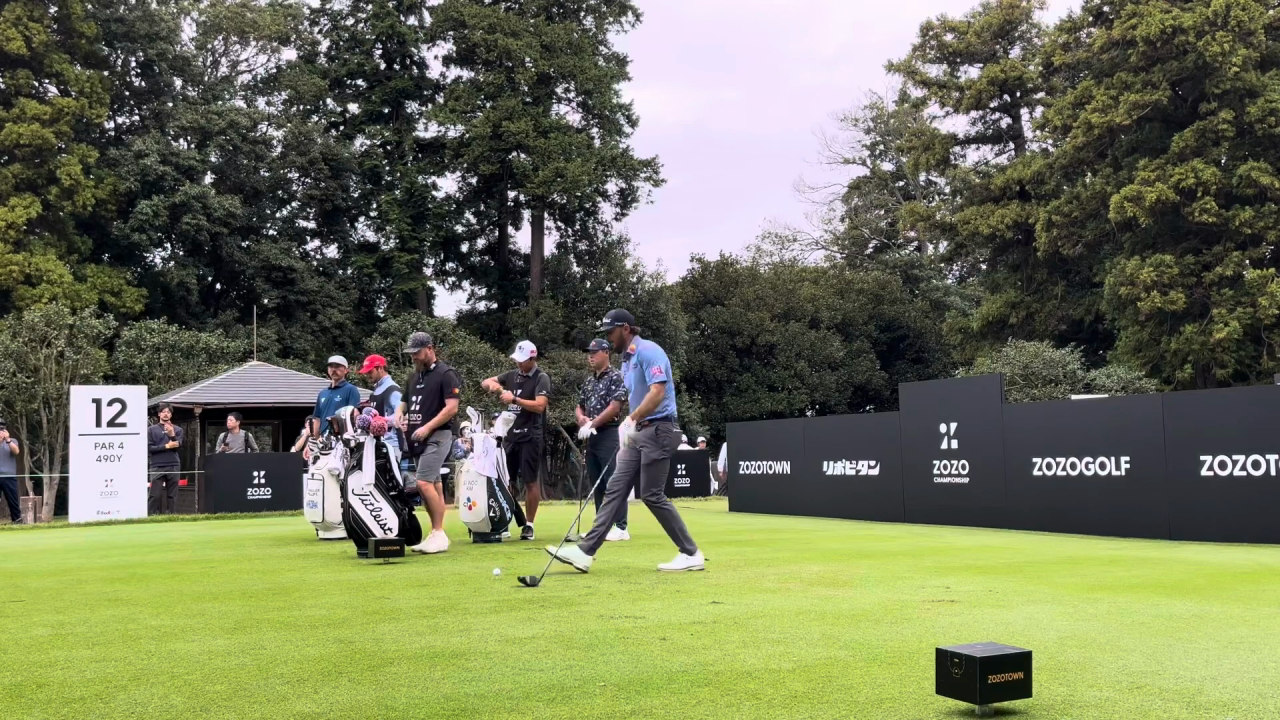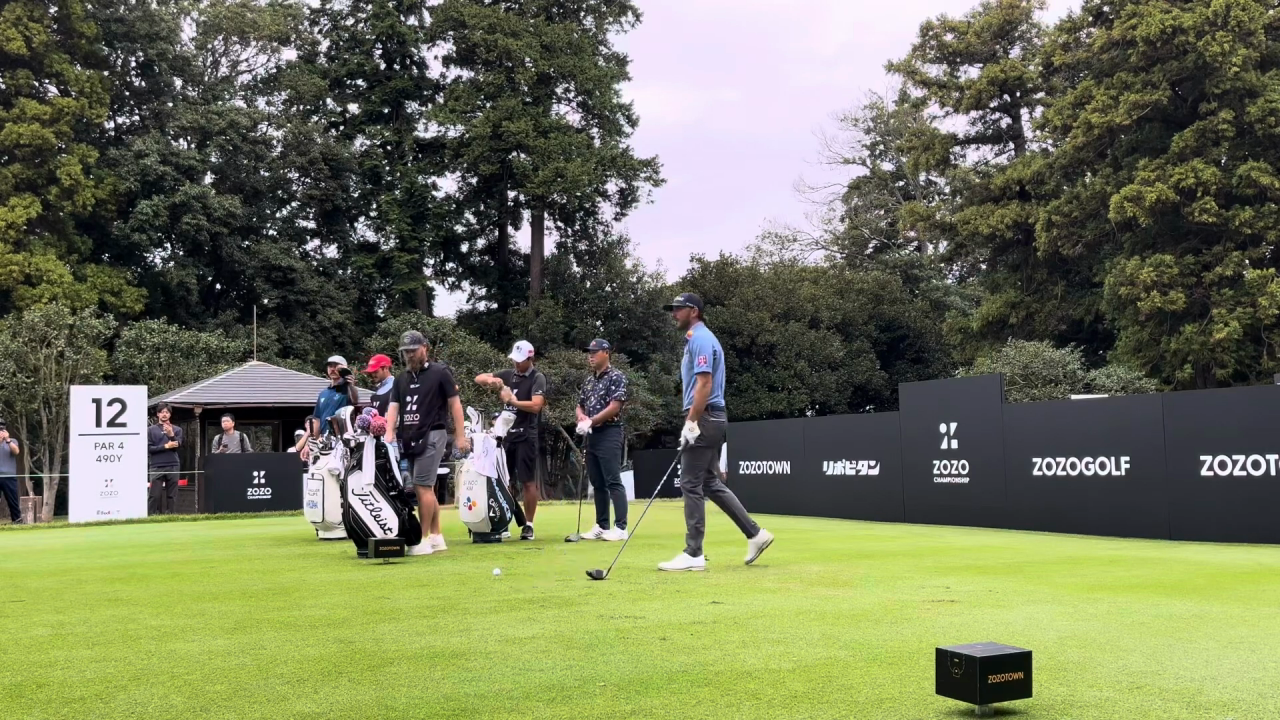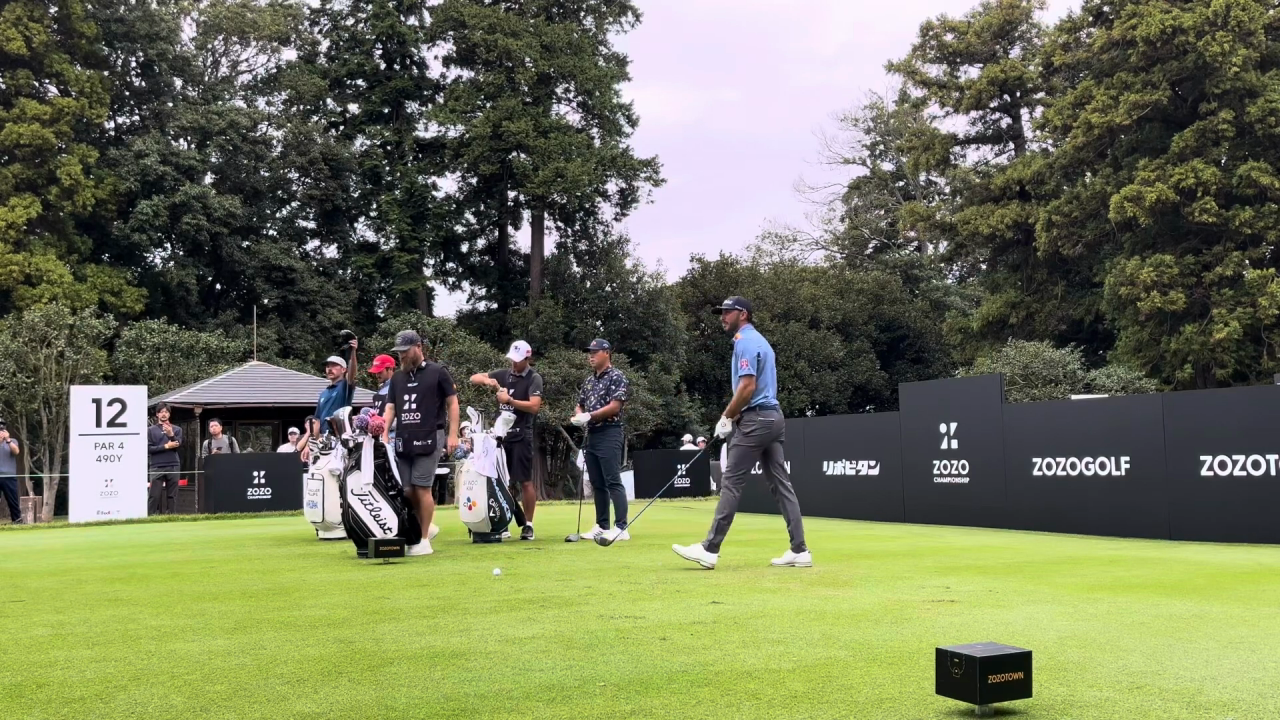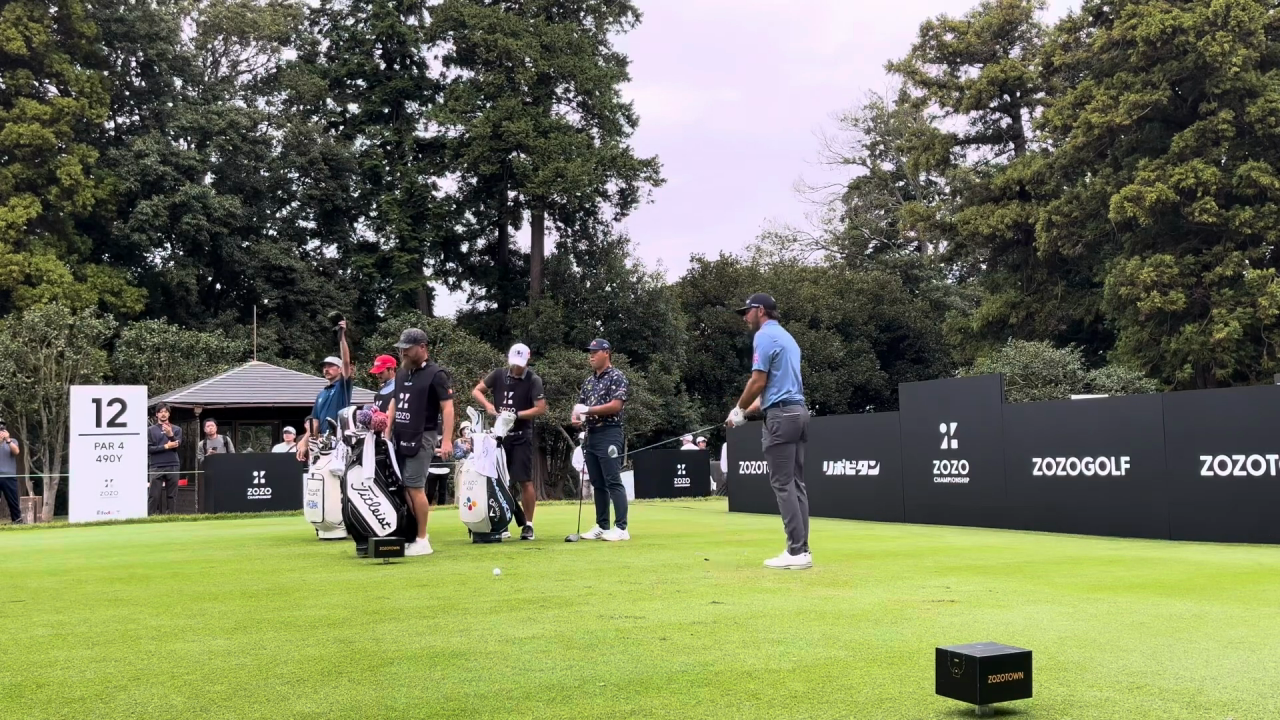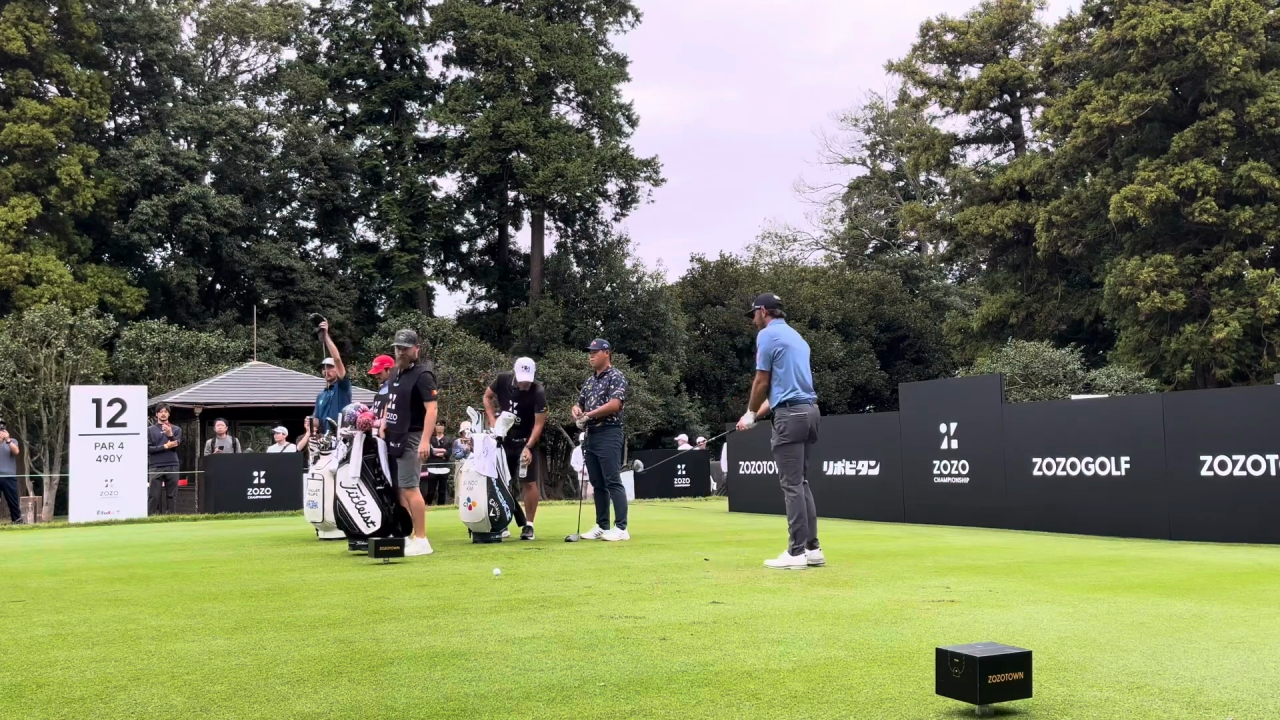
dt=0.4s
person 1, frame 1
left shoulder: (649, 351)
right shoulder: (628, 359)
left elbow: (658, 392)
left wrist: (631, 420)
right wrist: (626, 440)
left hip: (659, 429)
right hip: (641, 431)
left knee: (652, 495)
right knee: (616, 488)
left ankle: (691, 554)
right ankle: (585, 551)
person 1, frame 2
left shoulder: (701, 339)
right shoulder: (696, 340)
left elbow: (704, 383)
left wrist: (691, 421)
left hip: (703, 418)
right hip: (707, 419)
left knee: (691, 485)
right knee: (711, 484)
left ankle: (693, 554)
right ankle: (755, 534)
person 1, frame 3
left shoulder: (746, 341)
right shoulder: (757, 340)
left elbow: (748, 386)
left wrist: (725, 418)
right wrist: (734, 418)
left hip: (757, 419)
right hip: (772, 417)
left knee: (731, 482)
right knee: (780, 484)
left ankle: (709, 549)
right ankle: (799, 550)
person 1, frame 4
left shoulder: (765, 335)
right shoulder: (785, 337)
left elbow: (759, 382)
left wrist: (739, 409)
right wrist: (747, 410)
left hip: (781, 416)
right hip: (798, 412)
left knee: (781, 484)
right knee: (795, 483)
left ankle: (796, 552)
right ankle: (801, 550)
person 1, frame 5
left shoulder: (768, 334)
right shoulder: (796, 337)
left elbow: (762, 382)
left wrist: (750, 413)
right wrist: (758, 413)
left hip: (790, 414)
right hip: (808, 411)
left knee: (791, 485)
right knee: (800, 483)
left ankle: (796, 553)
right ankle: (811, 547)
person 2, frame 1
left shoulder: (446, 374)
right shoulder: (414, 377)
left elbow: (451, 408)
right elbow: (404, 403)
left wrist: (427, 427)
right wrist: (398, 416)
left hip: (437, 436)
right hip: (417, 439)
left knee: (424, 483)
right knee: (434, 487)
left ankle: (438, 533)
right ankle: (435, 535)
person 2, frame 2
left shoulder: (440, 373)
right shoulder: (401, 378)
left elbow: (455, 404)
right elbow: (393, 406)
left wrist: (461, 435)
right wrist: (390, 432)
left hip: (432, 436)
right hip: (410, 439)
left knee: (422, 487)
right knee: (426, 489)
left ankle: (424, 540)
right ankle: (436, 537)
person 2, frame 3
left shoulder: (437, 372)
right shoulder: (397, 378)
left elbow: (453, 403)
right elbow: (390, 408)
left wrist: (453, 434)
right wrist: (383, 434)
left hip: (428, 438)
right hip: (403, 440)
left knee: (422, 488)
right knee: (406, 489)
left ankle: (423, 540)
right ankle: (425, 526)
person 2, frame 4
left shoulder: (436, 374)
right shoulder: (402, 373)
left elbow: (448, 408)
left wrist: (447, 440)
right wrist: (386, 430)
left hip: (421, 438)
right hip: (399, 438)
left knee: (414, 488)
left ankle: (422, 540)
person 2, frame 5
left shoulder: (422, 375)
right shoulder: (396, 374)
left elbow: (432, 409)
left wrist: (425, 441)
right wrist: (382, 427)
left hip: (411, 438)
right hip: (394, 438)
left knee: (409, 488)
right knee: (396, 488)
left ankle: (421, 540)
person 3, frame 1
left shoulder: (616, 377)
right shoulder: (589, 381)
left elbow: (615, 407)
right elbow: (579, 407)
left wrist: (591, 424)
right wrist: (581, 419)
left hip: (609, 434)
right hip: (592, 436)
right knee: (597, 483)
left ankle: (621, 527)
person 3, frame 2
left shoulder: (616, 377)
right shoulder: (589, 381)
left elbow: (614, 407)
right elbow: (579, 406)
left wrist: (590, 421)
right wrist: (581, 417)
left hip: (609, 434)
right hip: (592, 436)
left knee: (613, 482)
right knee: (597, 484)
left ankle: (621, 527)
right ankle: (602, 526)
person 3, frame 3
left shoulder: (616, 377)
right shoulder: (589, 380)
left elbow: (615, 406)
right elbow: (579, 405)
left wrist: (589, 415)
right wrist: (579, 415)
left hip: (609, 434)
right hip: (592, 435)
left knee: (613, 482)
right knee: (597, 484)
left ankle: (621, 527)
right ankle: (602, 526)
person 3, frame 4
left shoulder: (616, 377)
right shoulder: (589, 381)
left elbow: (616, 405)
right elbow: (580, 406)
left wrist: (588, 409)
right wrist: (576, 416)
left hip: (609, 434)
right hip: (592, 435)
left knee: (613, 482)
right knee: (598, 484)
left ankle: (621, 527)
right ankle: (602, 526)
person 3, frame 5
left shoulder: (616, 377)
right shoulder: (589, 381)
left elbow: (614, 405)
right elbow: (579, 404)
left wrist: (587, 415)
right wrist: (576, 410)
left hip: (609, 435)
right hip: (591, 435)
left knee: (613, 482)
right knee: (597, 484)
left ankle: (621, 528)
right ankle: (602, 526)
person 4, frame 1
left shoulder: (541, 378)
right shoulder: (512, 375)
left elbow: (539, 406)
right elbow: (485, 383)
left wrist: (514, 399)
right wrist: (491, 383)
left hip: (530, 437)
right hip: (510, 435)
left knee: (531, 482)
right knee: (507, 481)
left ankle: (529, 525)
person 4, frame 2
left shoulder: (537, 378)
right shoulder: (508, 374)
left elbow: (536, 405)
right elbow: (479, 378)
left wrist: (512, 401)
right wrist: (491, 379)
left hip: (526, 436)
right hip: (506, 435)
left knee: (528, 482)
left ankle: (529, 524)
person 4, frame 3
left shoulder: (534, 378)
right shoulder: (503, 374)
left elbow: (534, 406)
right elbow: (474, 378)
left wrist: (510, 400)
right wrist: (486, 380)
left hip: (521, 436)
left knee: (525, 481)
left ankle: (528, 525)
person 4, frame 4
left shoulder: (533, 380)
right shoulder: (499, 374)
left elbow: (541, 408)
right elbow: (476, 390)
left wrist: (516, 415)
right wrist: (487, 404)
left hip: (521, 437)
left knee: (525, 482)
left ankle: (528, 525)
person 4, frame 5
left shoulder: (538, 391)
right shoulder: (502, 379)
left elbow: (539, 424)
right elbow: (487, 396)
left wrist: (528, 447)
right wrist: (491, 419)
left hip: (527, 442)
right hip: (504, 439)
left knee: (529, 483)
left ankle: (529, 525)
